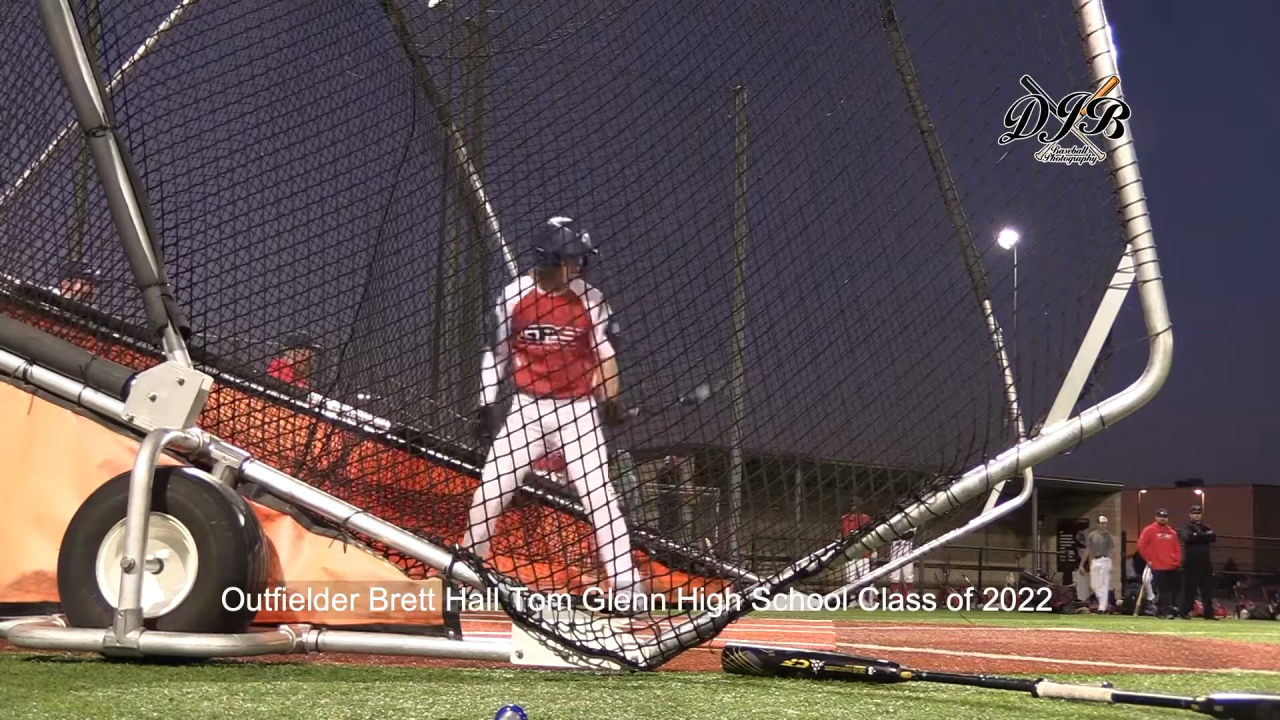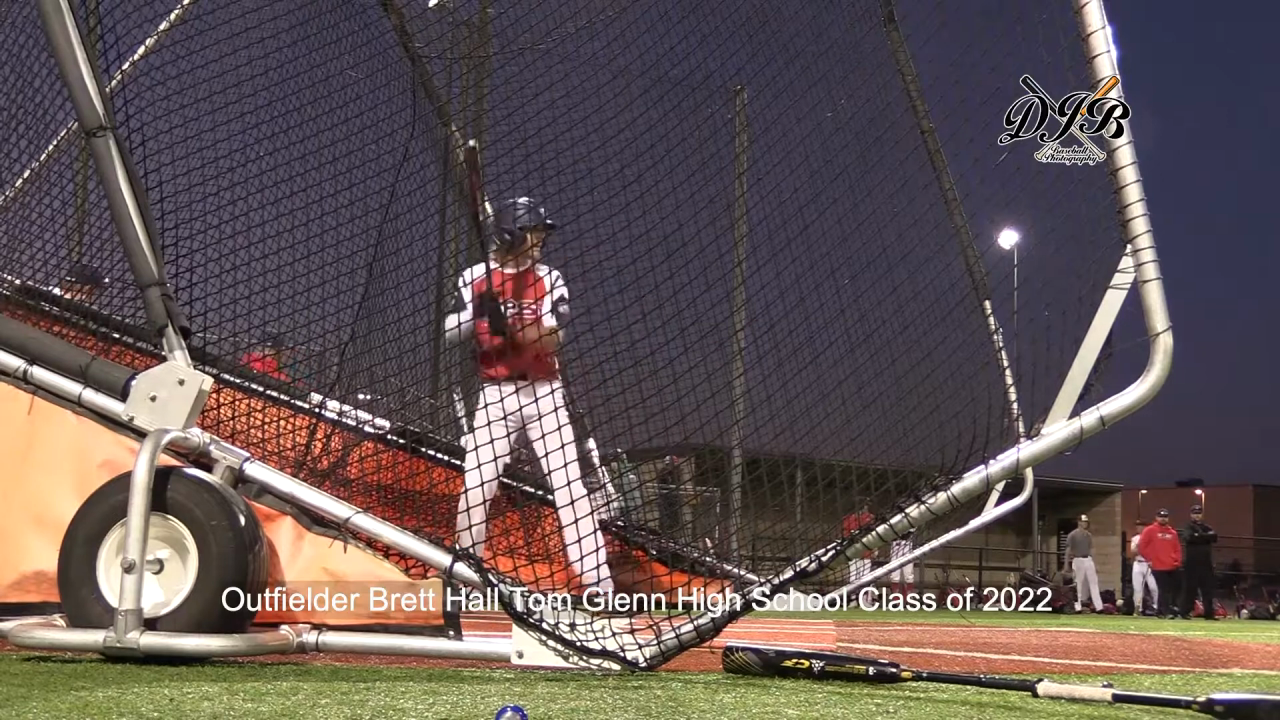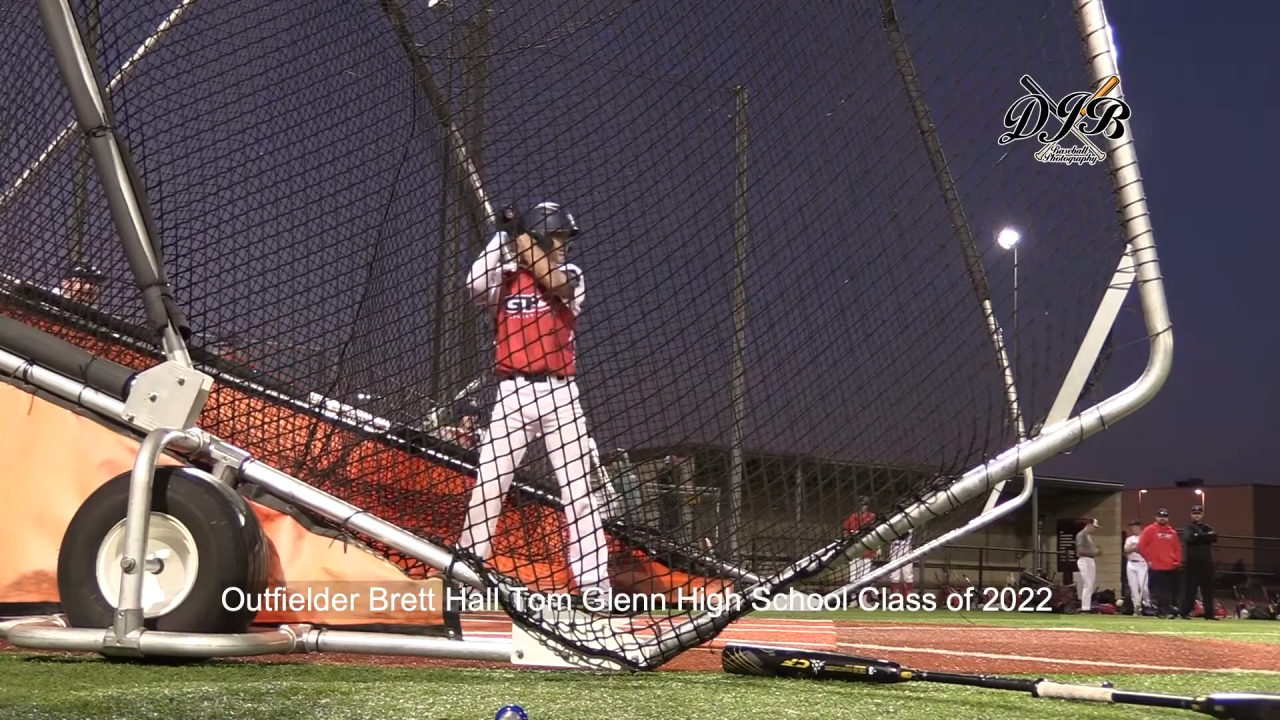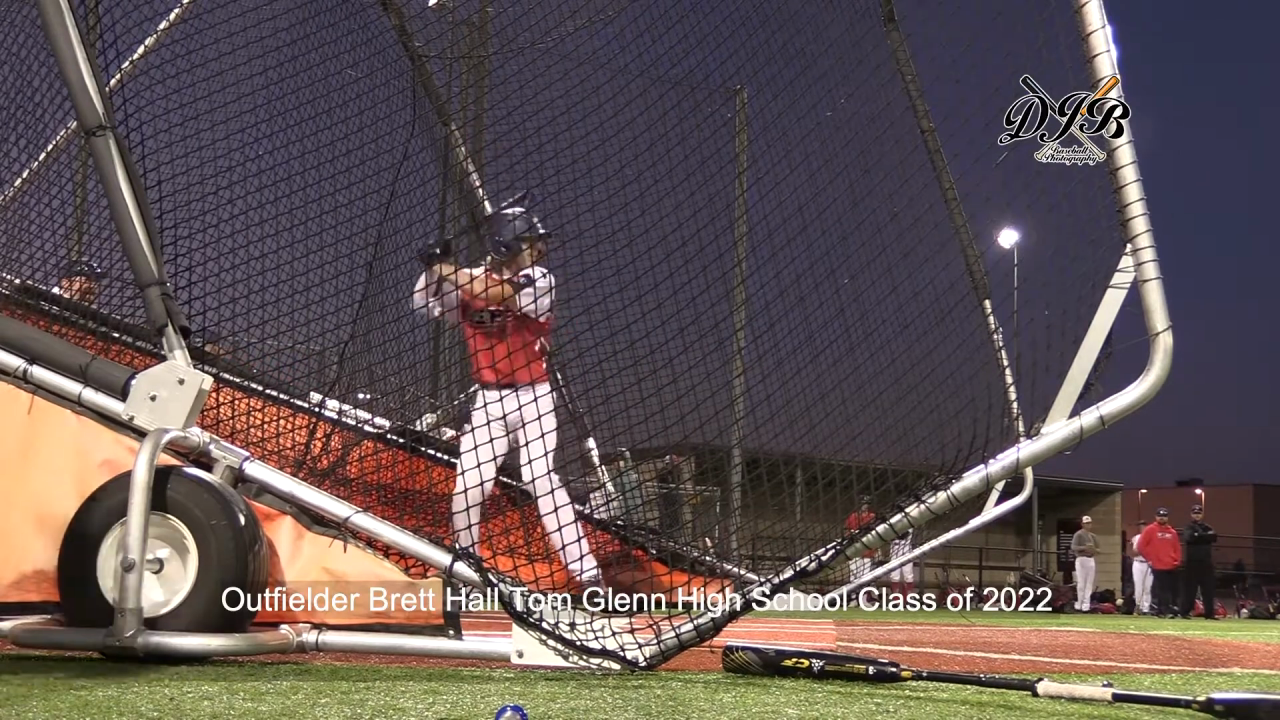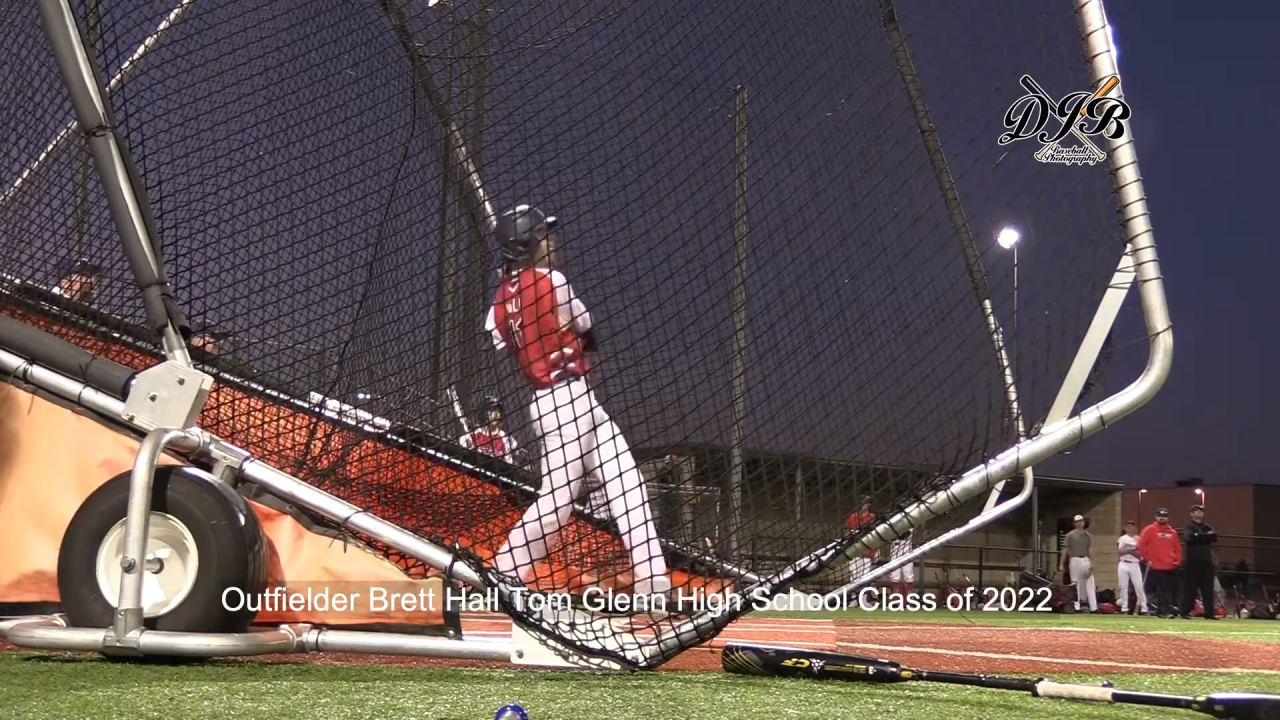
dt=1s
person 1, frame 1
left shoulder: (589, 300)
right shoulder: (514, 296)
left elbow: (605, 356)
right elbow: (496, 352)
left wrist: (611, 402)
right wrist: (488, 403)
left hip: (578, 410)
right hip: (528, 407)
left knee: (599, 496)
right knee: (491, 489)
left ankle: (627, 585)
person 1, frame 2
left shoulder: (549, 280)
right shoulder: (476, 277)
left elbow: (553, 339)
right elbow: (450, 331)
left wrist: (511, 328)
right wrist: (477, 312)
left hip: (543, 393)
right hip: (495, 395)
left knee: (569, 486)
right knee: (476, 488)
left ankle: (598, 579)
person 1, frame 3
left shoulder: (571, 276)
right shoulder: (505, 277)
left elbow: (555, 282)
right elbow: (476, 285)
left wrist: (521, 234)
right wrist: (501, 235)
left hip: (559, 393)
right hip: (513, 393)
left knee: (577, 489)
right knee: (488, 485)
left ankle: (594, 581)
person 1, frame 4
left shoulder: (540, 280)
right shoulder: (471, 280)
left elbow: (494, 294)
right elbow: (422, 304)
left wrist: (444, 269)
right wrist: (435, 269)
left hip: (533, 397)
right hip: (489, 401)
left knee: (541, 480)
right knee: (468, 488)
left ankle: (586, 572)
person 1, frame 5
left shoulder: (500, 303)
right shoulder: (551, 281)
left elbow: (517, 351)
right elbow: (582, 323)
right wrist: (583, 338)
left hip: (579, 398)
right hip: (563, 401)
left knee: (629, 485)
right knee: (557, 500)
left ankle: (654, 584)
right ankle: (502, 576)
